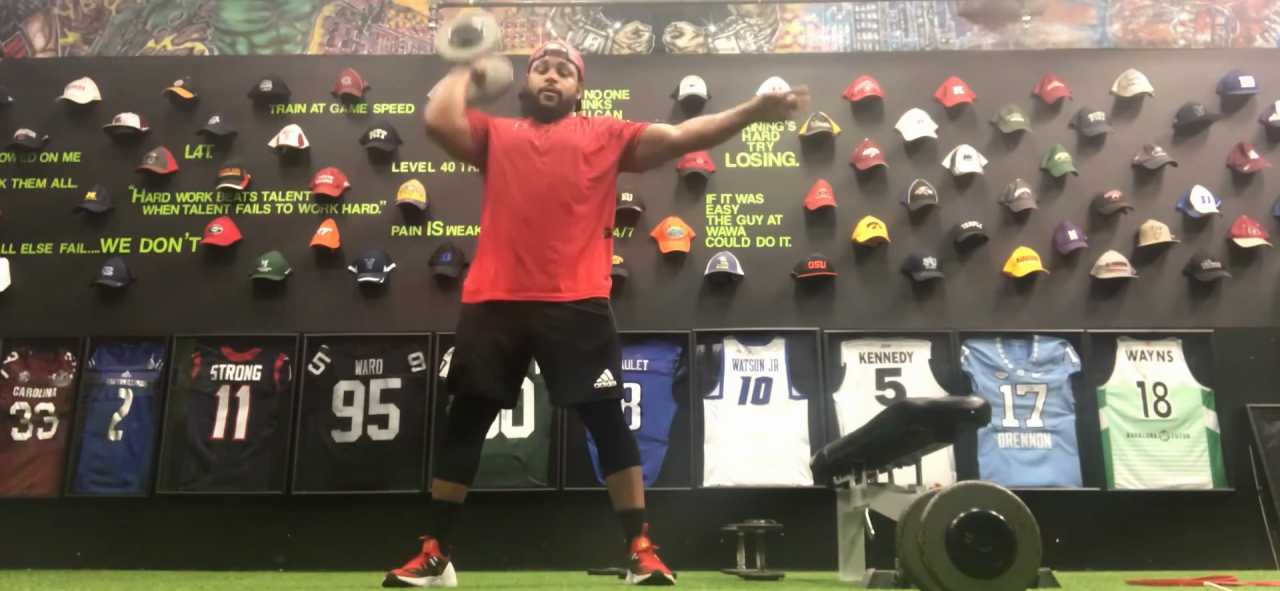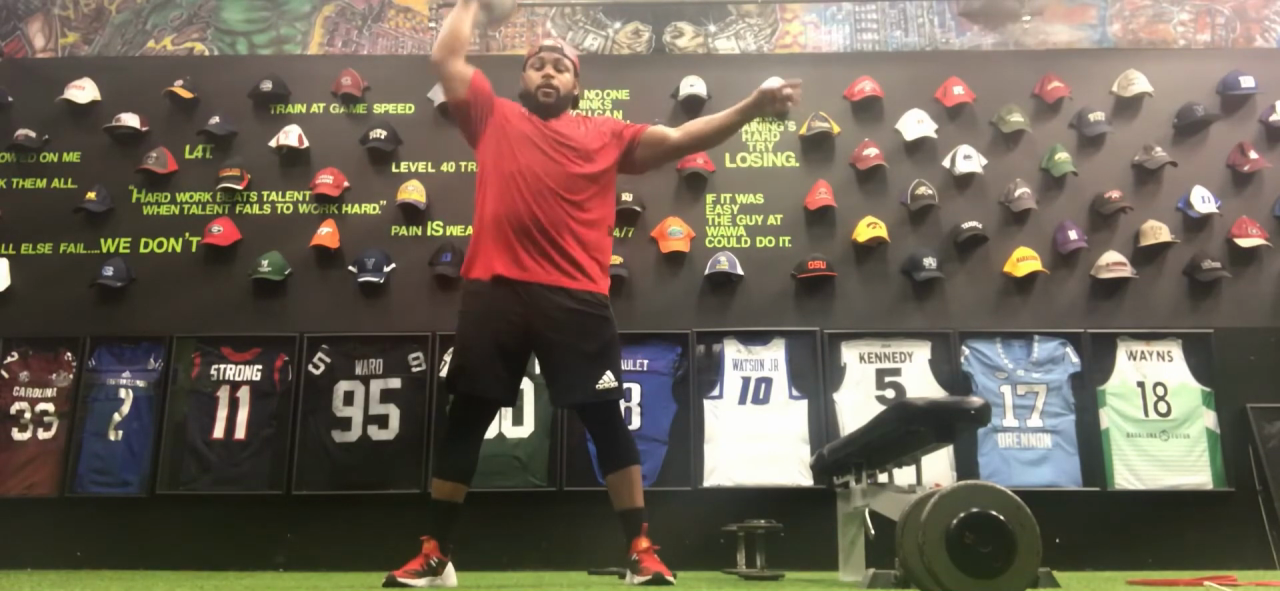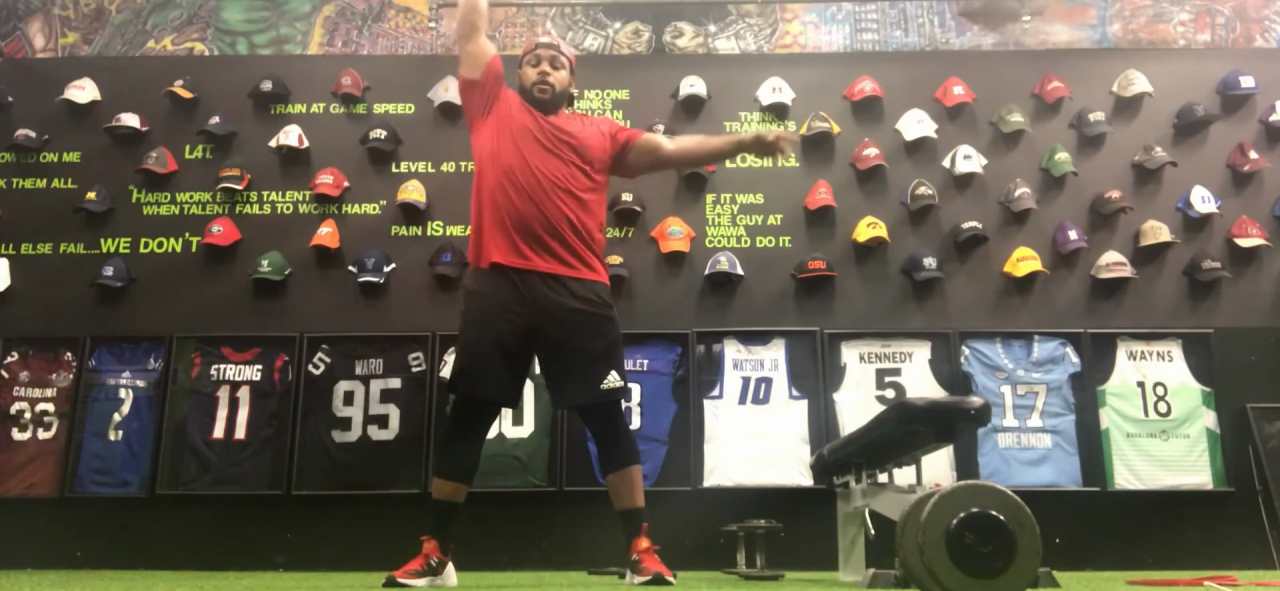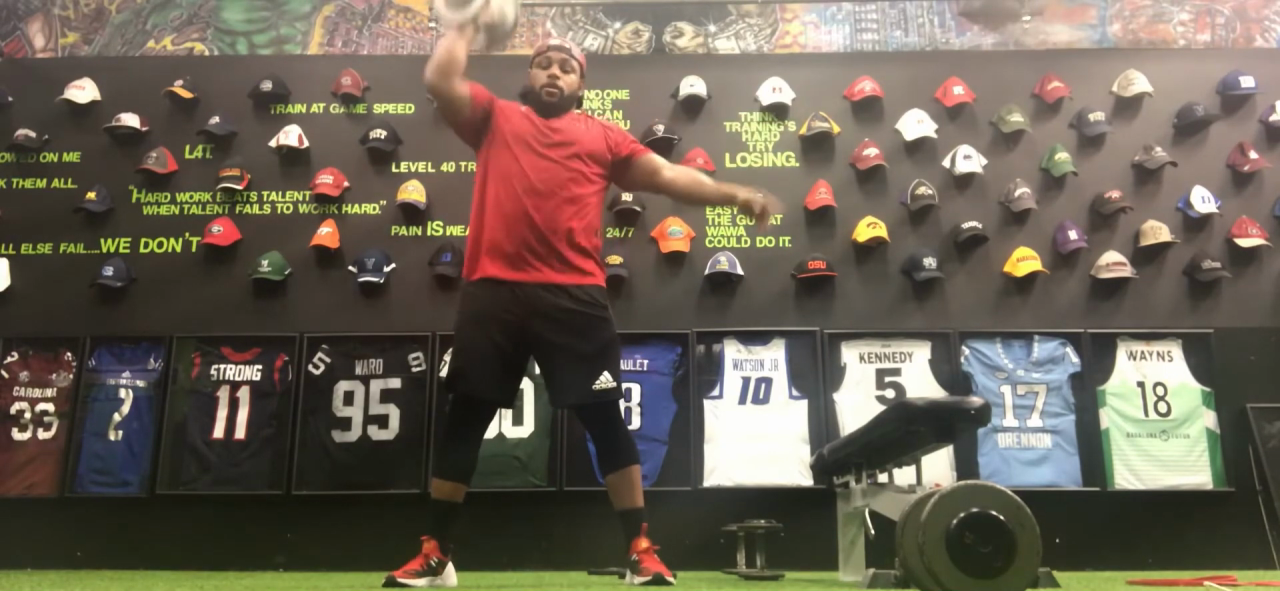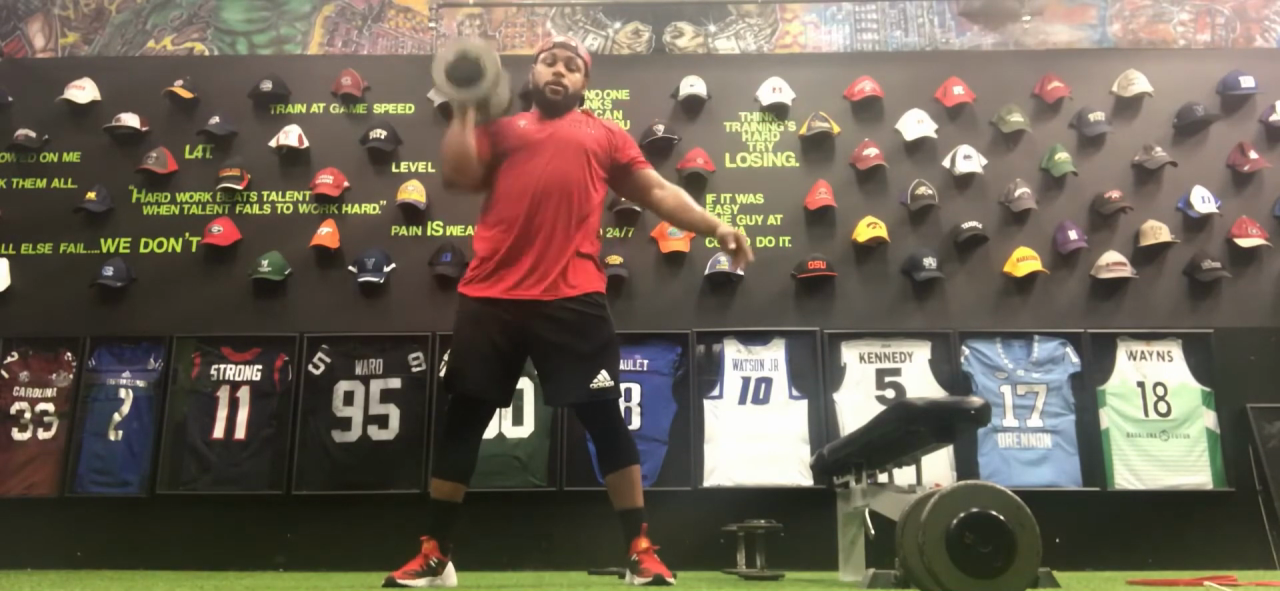
dt=0.2s
person 1, frame 1
left shoulder: (605, 135)
right shoulder: (496, 131)
left elbow: (676, 138)
right elbow: (437, 121)
left wrist: (752, 110)
right wrist: (466, 71)
left hip: (576, 302)
right hip: (493, 299)
left knee: (608, 420)
right knee: (465, 420)
person 1, frame 2
left shoulder: (607, 136)
right shoulder: (492, 116)
left elbow: (679, 138)
right elbow: (444, 58)
left wrist: (751, 106)
left hip: (575, 296)
right hip: (494, 289)
left knee: (606, 418)
right knee: (465, 417)
person 1, frame 3
left shoulder: (600, 133)
right shoulder: (494, 107)
left elbow: (668, 149)
left wrist: (747, 140)
left hip: (577, 290)
right hip: (498, 284)
left knee: (607, 418)
right knee: (468, 416)
person 1, frame 4
left shoulder: (602, 136)
right shoulder: (496, 118)
left elbow: (665, 174)
right elbow: (439, 80)
left wrist: (734, 194)
right wrist: (465, 26)
left hip: (574, 293)
right hip: (494, 289)
left knee: (604, 417)
right knee: (464, 416)
person 1, frame 5
left shoulder: (605, 136)
right shoulder: (501, 129)
left elbow: (658, 192)
right elbow: (457, 176)
left wrist: (717, 228)
right wrist: (466, 108)
left hip: (572, 298)
right hip: (490, 295)
left knee: (604, 417)
right knee: (463, 418)
